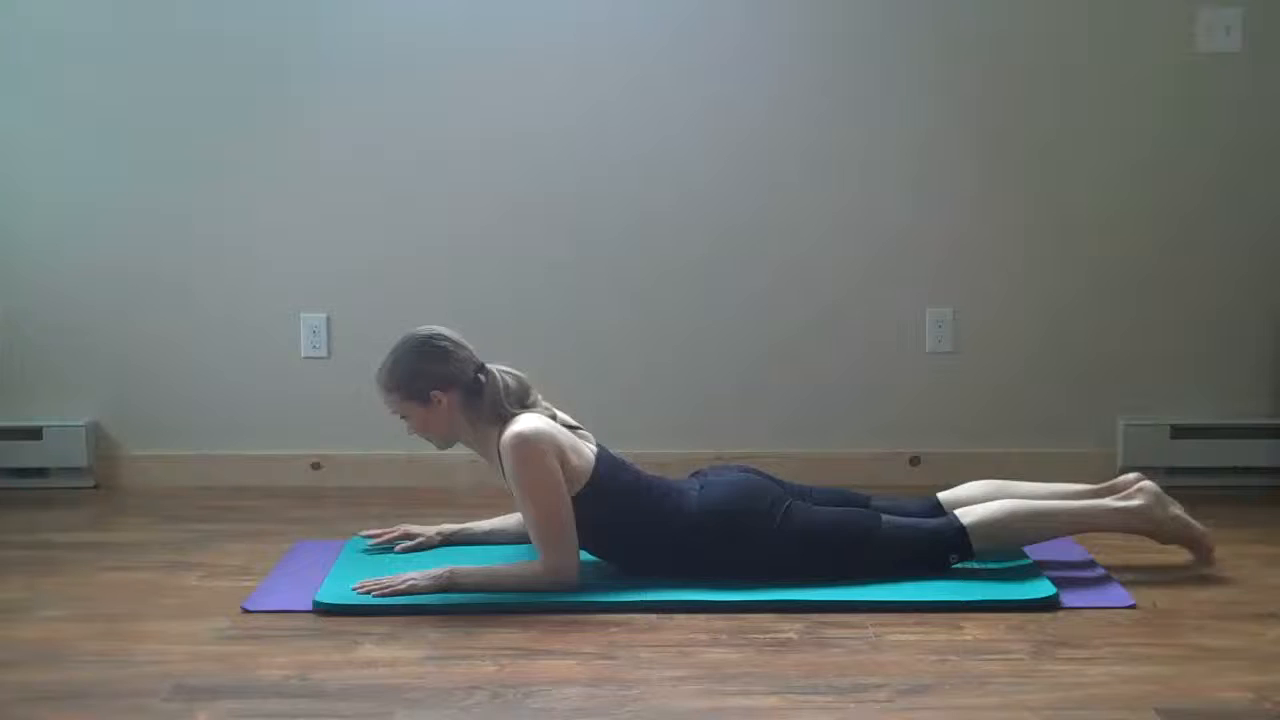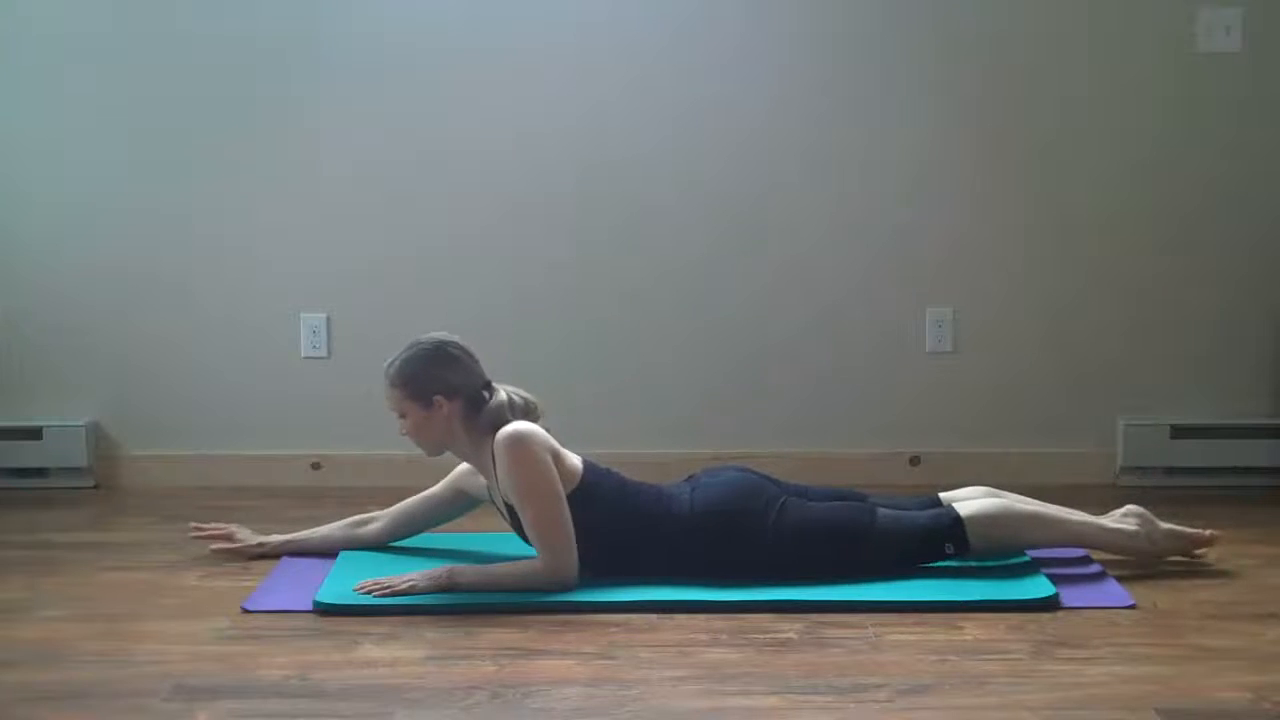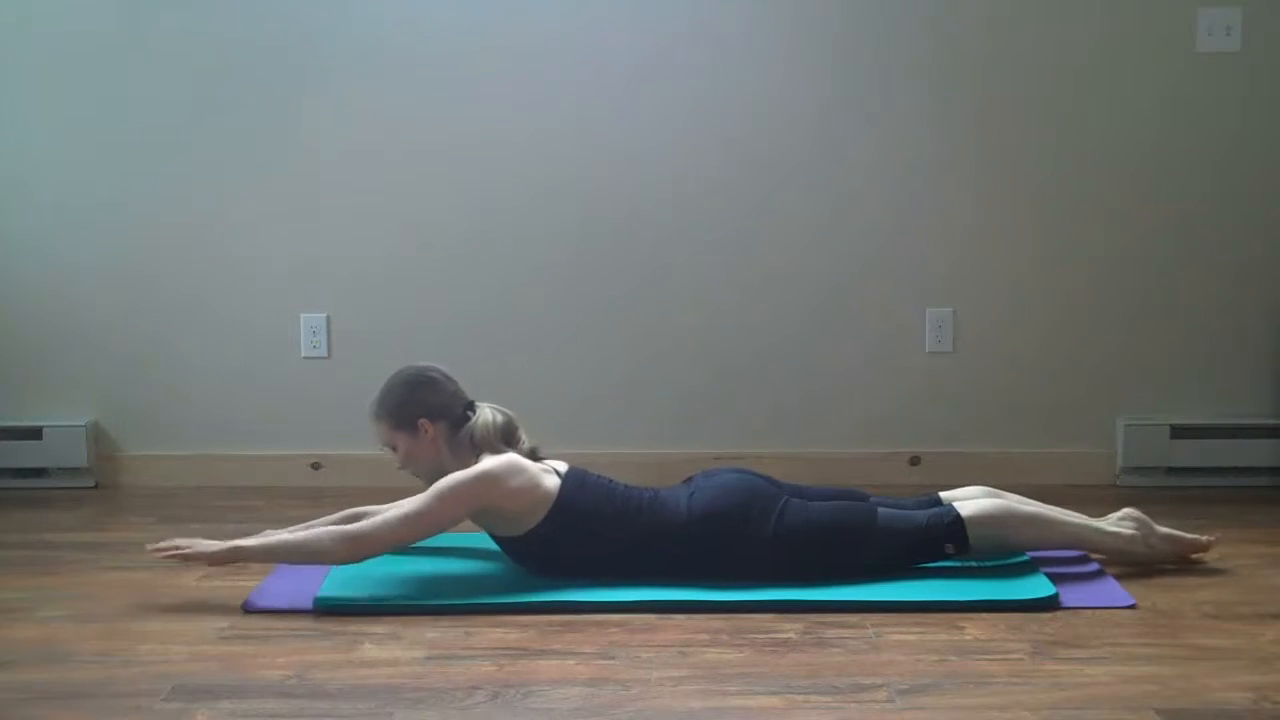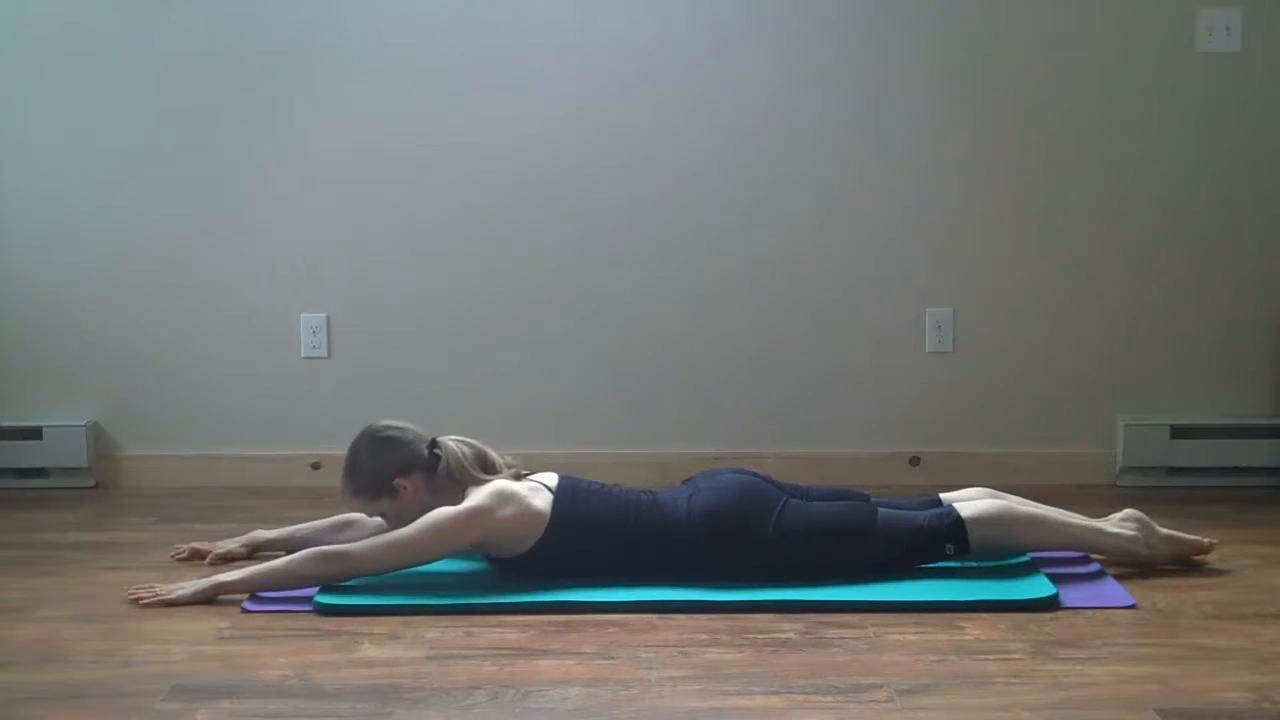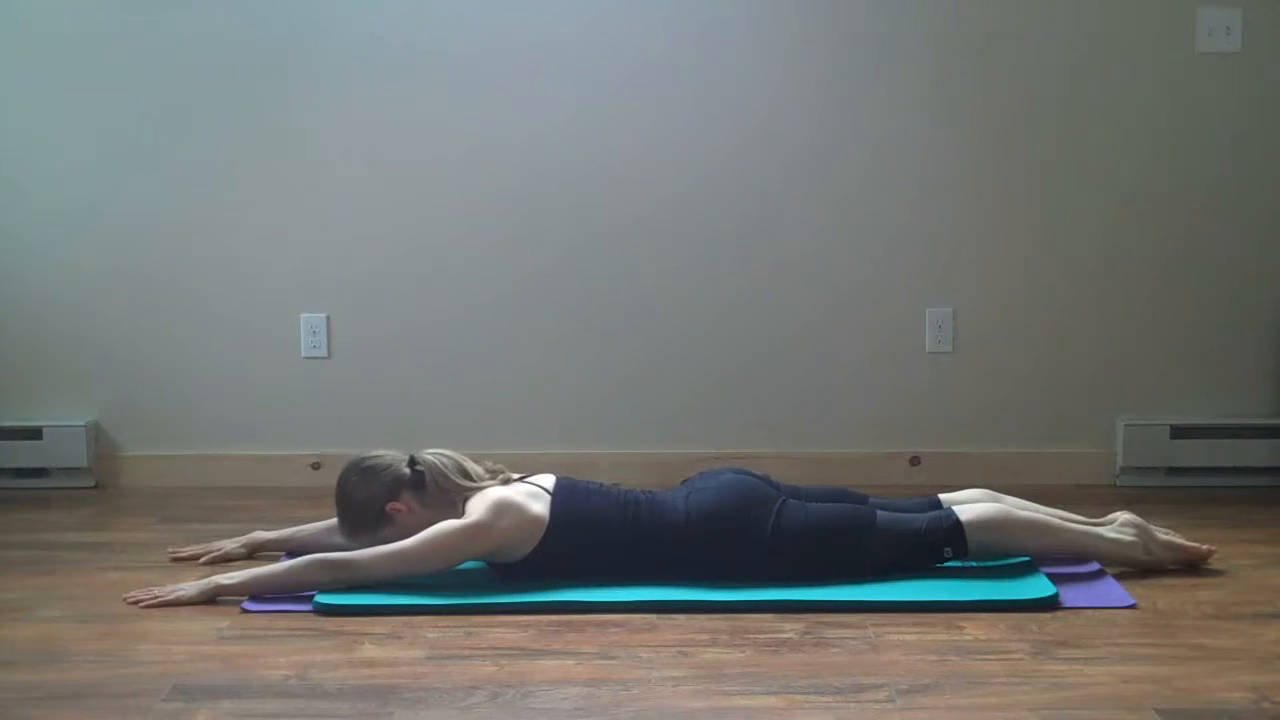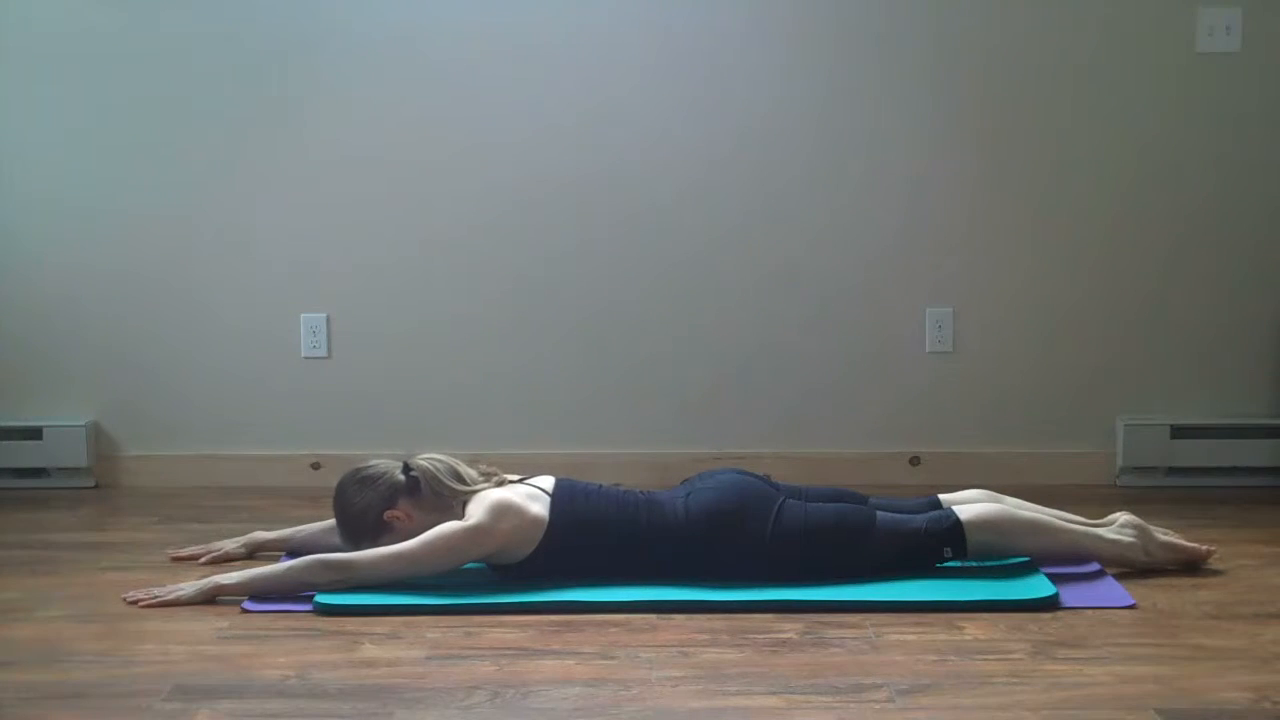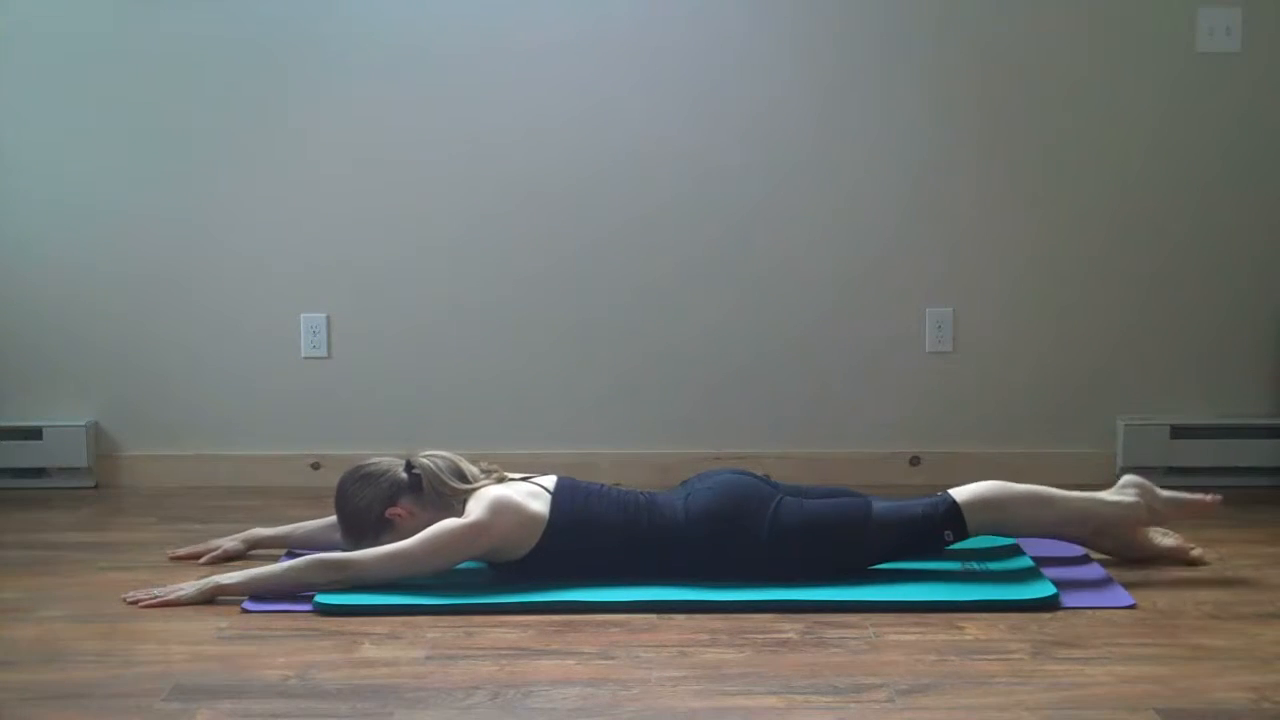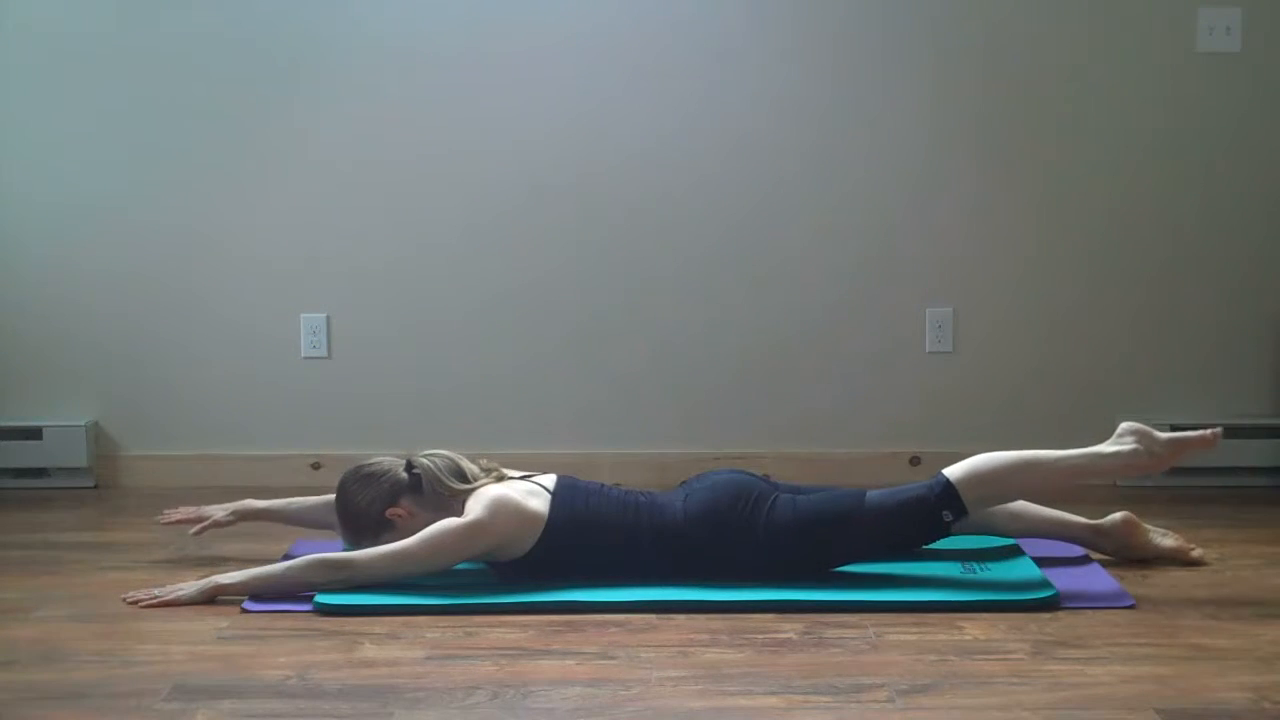
dt=0.5s
person 1, frame 1
left shoulder: (520, 440)
right shoulder: (516, 424)
left elbow: (558, 571)
right elbow: (537, 523)
left wrist: (442, 580)
right wrist: (442, 533)
left hip: (739, 540)
right hip: (724, 502)
left knee: (950, 536)
right knee: (935, 508)
left ankle: (1129, 512)
right ankle: (1108, 492)
person 1, frame 2
left shoulder: (514, 445)
right shoulder: (483, 463)
left elbow: (560, 569)
right elbow: (384, 524)
left wrist: (438, 579)
right wrist: (273, 542)
left hip: (732, 537)
right hip: (719, 505)
left knee: (932, 532)
right knee: (924, 510)
left ankle: (1124, 533)
right ankle: (1111, 520)
person 1, frame 3
left shoulder: (483, 486)
right shoulder: (491, 465)
left elbow: (358, 542)
right elbow: (376, 515)
left wrist: (228, 551)
right wrist: (250, 531)
left hip: (731, 541)
right hip: (723, 507)
left knee: (931, 532)
right knee: (922, 514)
left ankle: (1123, 534)
right ankle: (1114, 521)
person 1, frame 4
left shoulder: (479, 515)
right shoulder: (476, 480)
left elbow: (343, 560)
right elbow: (358, 528)
left wrist: (216, 587)
right wrist: (252, 540)
left hip: (730, 541)
right hip: (722, 507)
left knee: (933, 534)
right knee: (924, 514)
left ankle: (1121, 535)
right ankle: (1115, 525)
person 1, frame 5
left shoulder: (478, 525)
right shoulder: (476, 486)
left elbow: (347, 565)
right elbow: (355, 528)
left wrist: (216, 588)
right wrist: (254, 539)
left hip: (732, 541)
right hip: (721, 506)
left knee: (934, 537)
right knee: (926, 511)
left ankle: (1119, 540)
right ankle: (1108, 526)
person 1, frame 6
left shoulder: (482, 525)
right shoulder: (483, 485)
left elbow: (349, 565)
right elbow: (353, 525)
left wrist: (216, 587)
right wrist: (253, 538)
left hip: (731, 538)
right hip: (721, 504)
left knee: (933, 534)
right knee: (929, 512)
left ankle: (1120, 540)
right ankle: (1109, 525)
person 1, frame 7
left shoulder: (478, 525)
right shoulder: (483, 486)
left elbow: (348, 566)
right elbow: (352, 526)
left wrist: (216, 589)
right wrist: (252, 536)
left hip: (732, 539)
right hip: (721, 507)
left knee: (933, 519)
right knee: (920, 512)
left ankle: (1118, 506)
right ankle: (1109, 521)
person 1, frame 8
left shoulder: (480, 525)
right shoulder: (484, 484)
left elbow: (351, 565)
right elbow: (359, 512)
left wrist: (219, 588)
right wrist: (241, 509)
left hip: (732, 541)
right hip: (721, 510)
left knee: (928, 505)
right knee: (923, 509)
left ankle: (1116, 453)
right ankle: (1104, 527)
